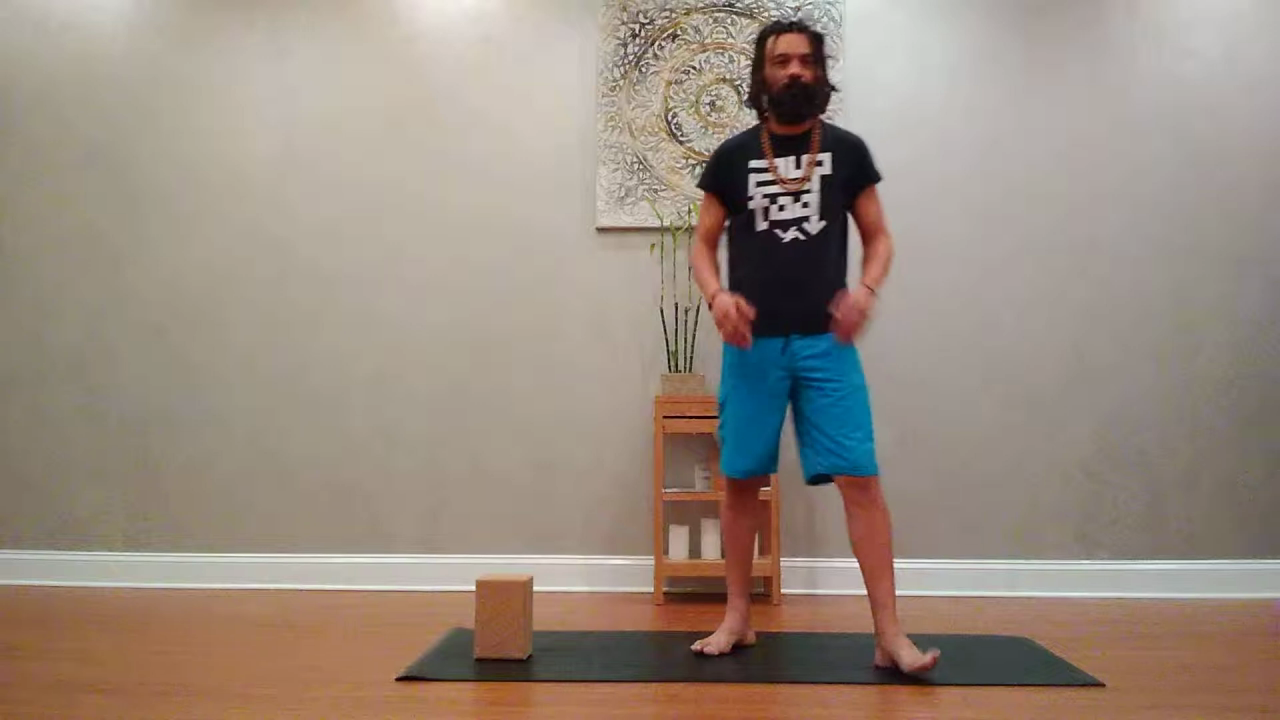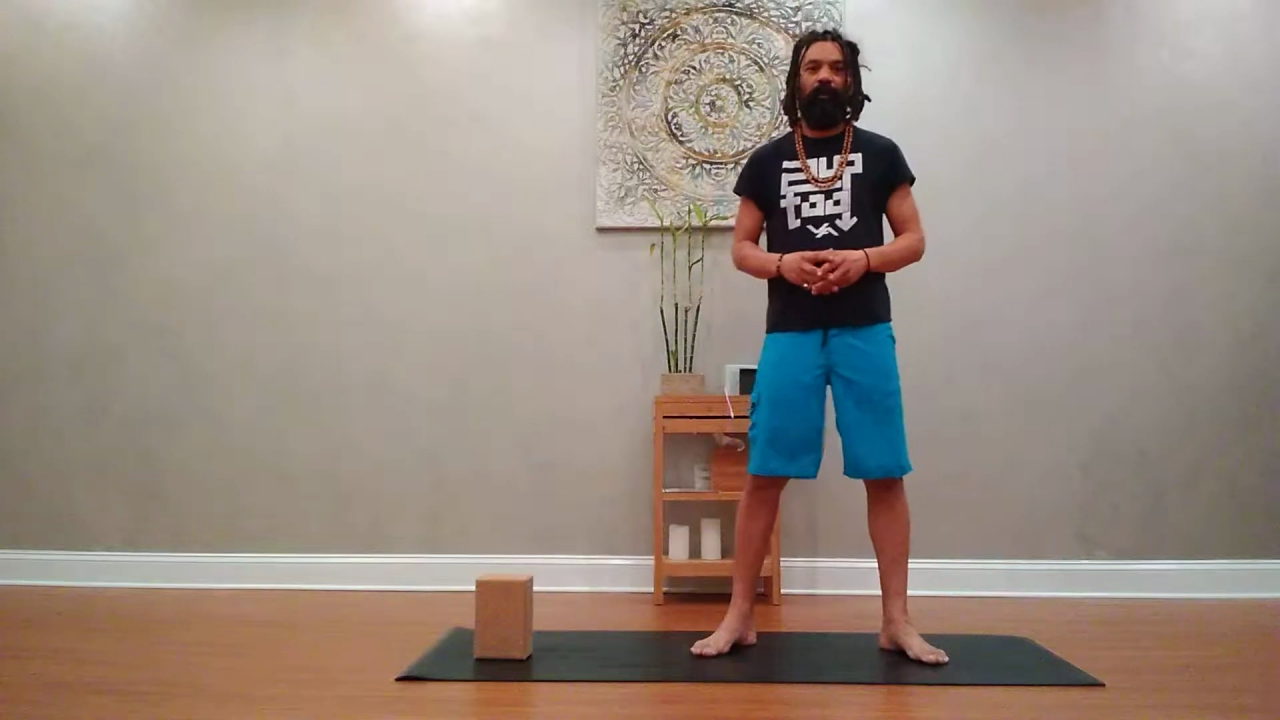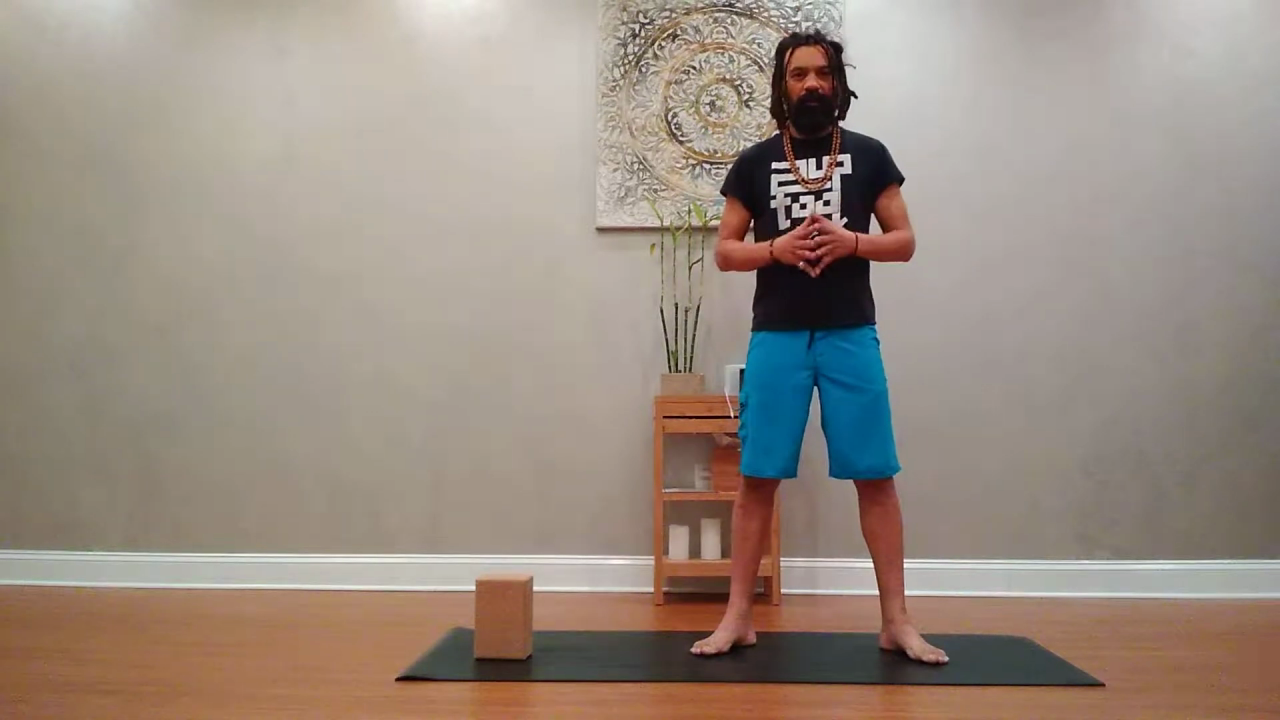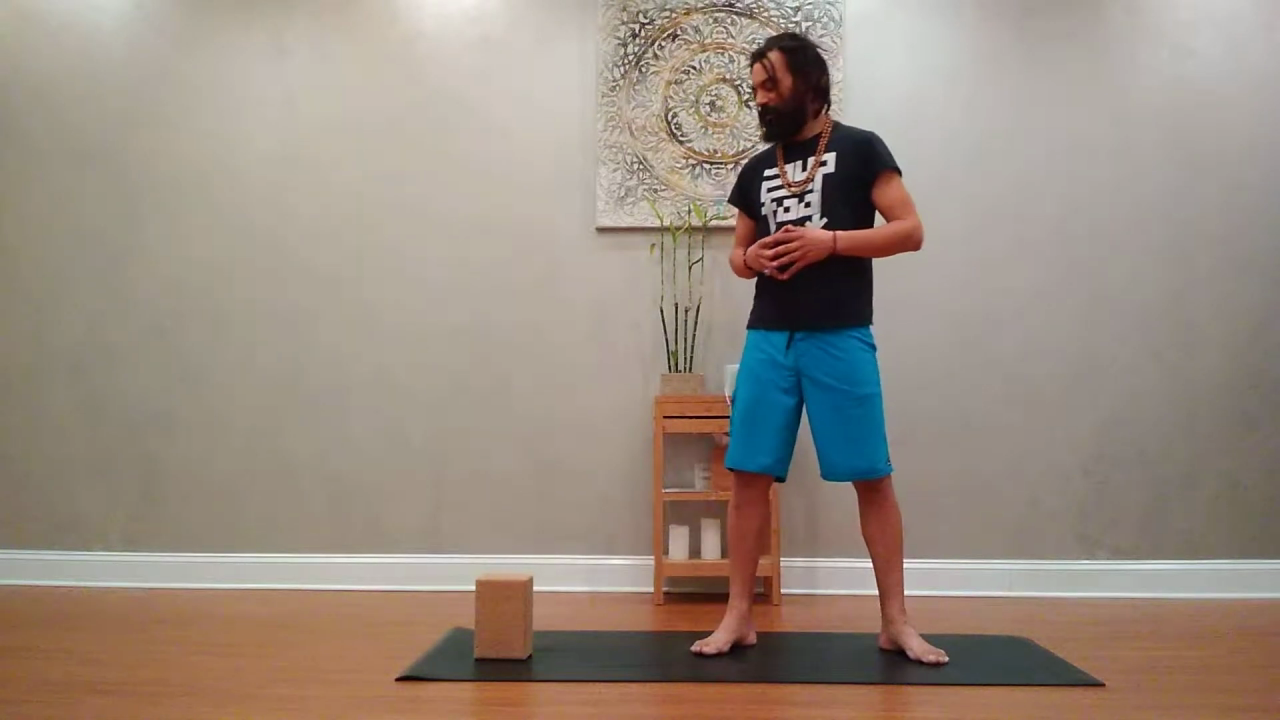
dt=1s
person 1, frame 1
left shoulder: (848, 150)
right shoulder: (733, 155)
left elbow: (878, 235)
right elbow: (703, 241)
left wrist: (866, 289)
right wrist: (716, 295)
left hip: (825, 340)
right hip: (755, 341)
left knee: (860, 477)
right knee: (740, 479)
left ankle: (889, 633)
right ankle: (737, 617)
person 1, frame 2
left shoulder: (881, 154)
right shoulder: (767, 161)
left elbow: (914, 240)
right elbow: (741, 248)
left wrist: (865, 259)
right wrist: (784, 264)
left hip: (865, 334)
right hip: (789, 336)
left knee: (885, 477)
right knee: (765, 476)
left ankle: (896, 620)
right ankle: (739, 615)
person 1, frame 3
left shoulder: (869, 154)
right shoulder: (755, 162)
left elbow: (905, 241)
right elbow: (725, 251)
left wrist: (855, 241)
right wrist: (772, 249)
left hip: (851, 335)
right hip: (777, 338)
left knee: (875, 476)
right knee: (758, 478)
left ankle: (896, 620)
right ankle: (738, 616)
person 1, frame 4
left shoulder: (860, 148)
right shoulder: (757, 168)
left elbow: (910, 231)
right elbow: (736, 253)
left wrist: (828, 241)
right wrist: (753, 257)
left hip: (841, 338)
right hip: (768, 339)
left knee: (871, 478)
right knee: (749, 475)
left ankle: (895, 620)
right ankle: (738, 616)
